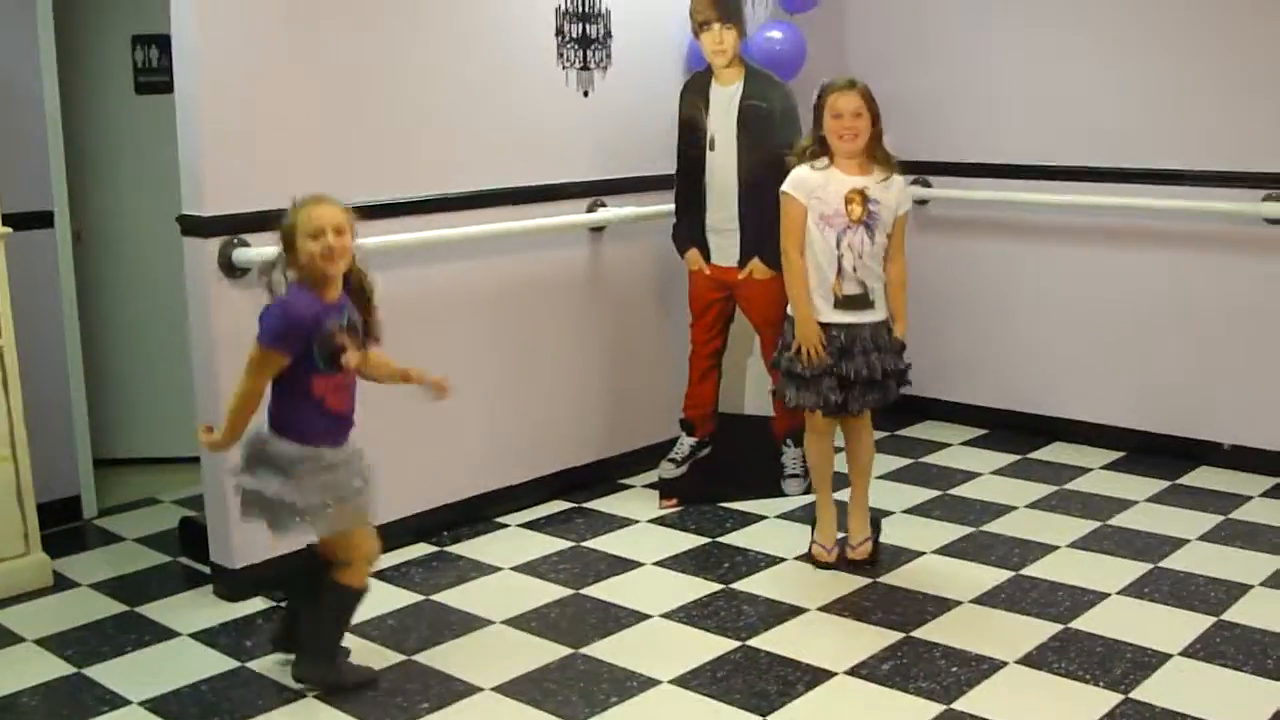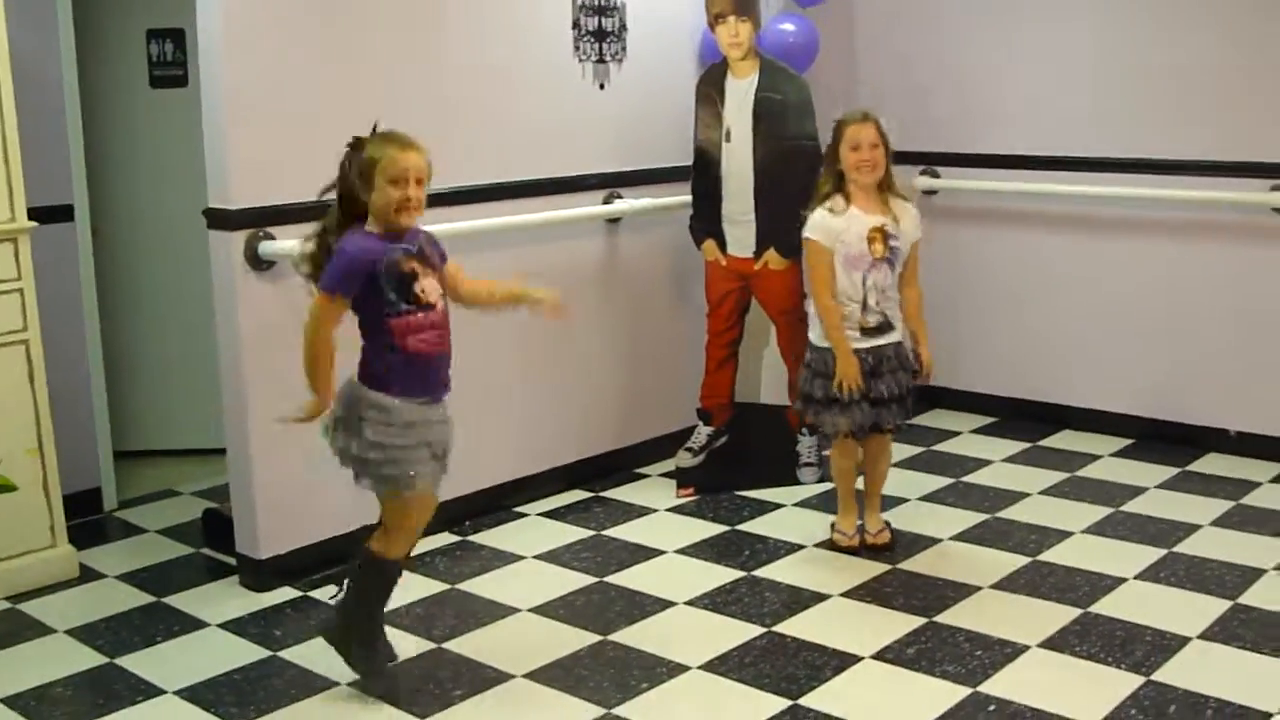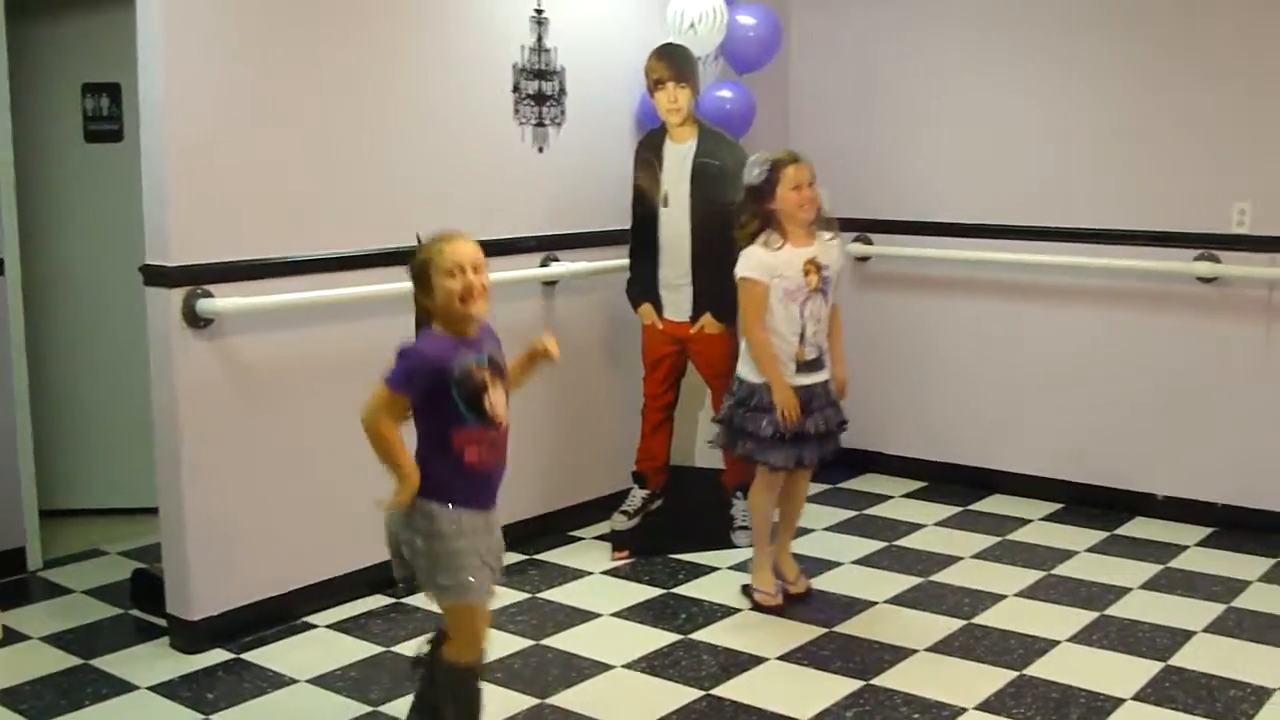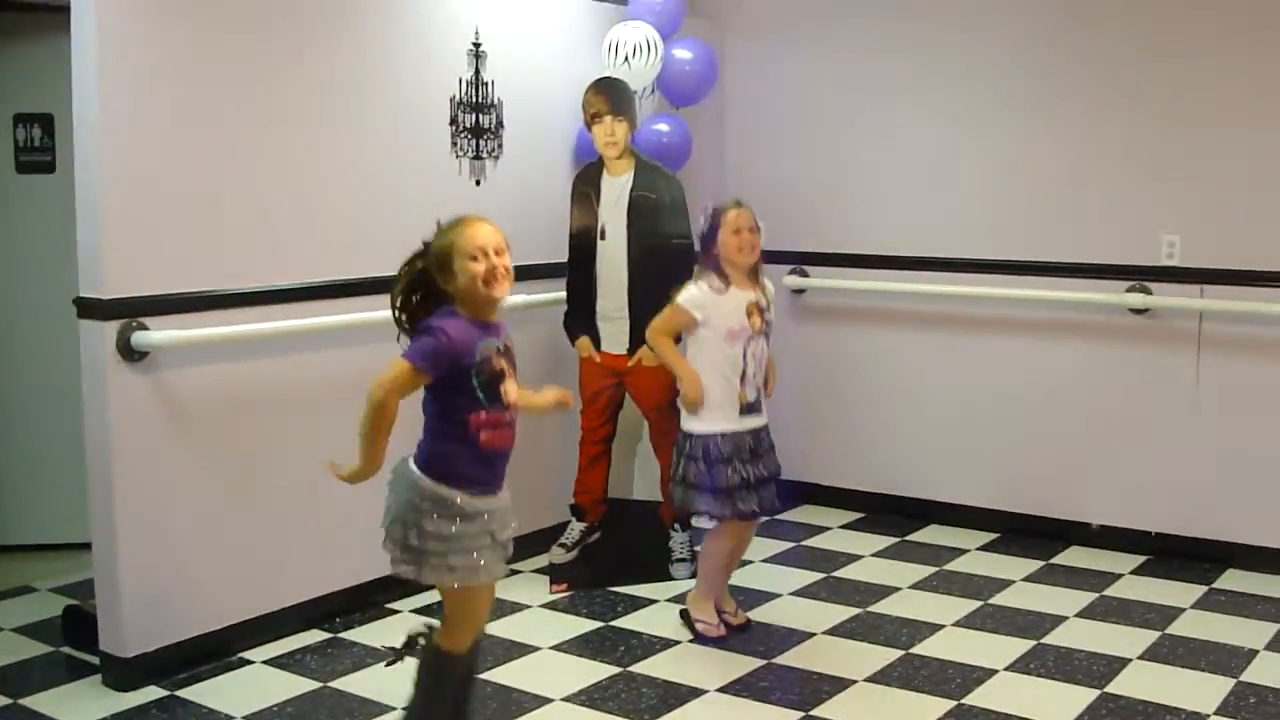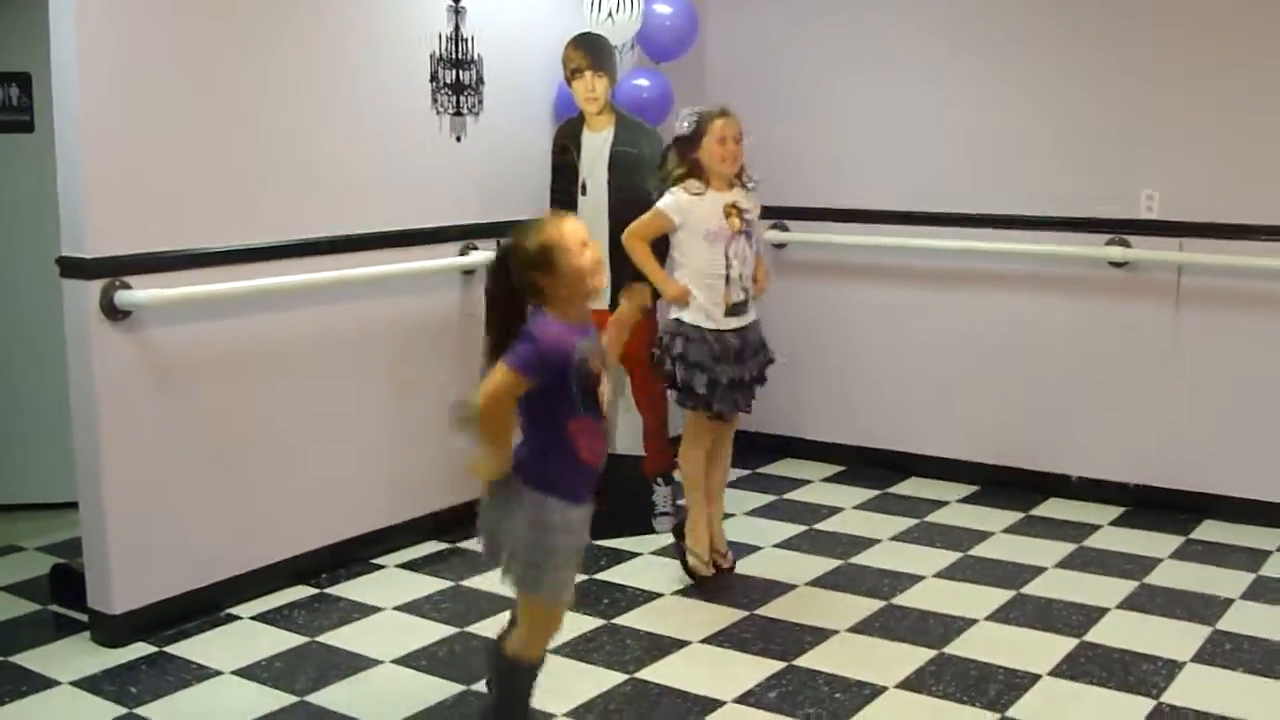
dt=0.7s
person 1, frame 1
left shoulder: (344, 301)
right shoulder: (293, 311)
right elbow: (254, 380)
left wrist: (413, 376)
right wrist: (229, 435)
left hip: (331, 447)
right hip: (300, 451)
left knee: (335, 549)
right knee: (360, 553)
left ankle: (294, 632)
right ankle: (317, 658)
person 1, frame 2
left shoulder: (423, 243)
right shoulder: (356, 252)
left elbow: (466, 291)
right elbow: (319, 324)
left wrist: (525, 294)
right wrist: (323, 393)
left hip: (426, 403)
right hip: (387, 405)
left knee: (415, 514)
right knee: (407, 521)
left ankle: (360, 620)
right ankle: (354, 627)
person 1, frame 3
left shoulder: (482, 332)
right shoulder: (427, 352)
right elbow: (376, 415)
left wrist: (531, 359)
right wrist: (406, 480)
left hip: (473, 506)
right hip: (441, 511)
left knee: (464, 626)
right knee: (469, 633)
person 1, frame 4
left shoulder: (491, 327)
right shoulder: (449, 334)
right elbow: (384, 393)
left wrist: (537, 400)
right wrist: (369, 463)
left hip: (480, 496)
right hip: (444, 497)
left knee: (476, 614)
right knee: (466, 620)
person 1, frame 5
left shoulder: (575, 326)
right shoulder: (544, 338)
right elbow: (487, 401)
left wrist: (624, 320)
right wrist: (498, 459)
left hip: (565, 495)
right hip: (539, 500)
left knee: (540, 612)
right knee: (541, 622)
person 2, frame 1
left shoulder: (772, 94)
right shoulder: (694, 92)
left elbow: (791, 179)
right elbow: (686, 171)
left wrist: (772, 253)
right wrist: (686, 241)
left hip: (757, 257)
right hip: (706, 256)
left knee: (779, 353)
right knee: (704, 350)
left ankle: (791, 443)
right ankle: (695, 435)
person 2, frame 2
left shoulder: (788, 87)
right shoulder: (709, 85)
left elbow: (807, 170)
right elbow: (701, 163)
left wrist: (788, 243)
right wrist: (703, 232)
left hip: (773, 247)
right hip: (722, 245)
left knee: (794, 342)
right knee: (720, 339)
left ankle: (805, 431)
right ankle: (712, 423)
person 2, frame 3
left shoulder: (725, 152)
right shoulder: (648, 150)
left elbow: (741, 235)
right elbow: (640, 228)
left wrist: (723, 307)
right wrist: (640, 297)
left hip: (709, 311)
right hip: (659, 309)
left knee: (729, 405)
right knee: (656, 402)
left ankle: (739, 494)
right ankle: (648, 486)
person 2, frame 4
left shoulder: (662, 186)
right shoulder: (585, 184)
left elbow: (680, 268)
right elbow: (577, 261)
right wrist: (576, 329)
left hip: (647, 343)
right hip: (596, 342)
left knee: (665, 438)
right knee: (593, 435)
left ankle: (677, 527)
right ankle: (585, 519)
person 2, frame 5
left shoulder: (642, 139)
right shoulder: (565, 138)
right elbow: (558, 213)
left wrist: (642, 286)
left hip: (628, 292)
left knee: (648, 391)
left ankle: (660, 480)
person 3, frame 1
left shoulder: (890, 187)
right shoulder: (804, 180)
left elbow: (895, 261)
right elbow: (792, 254)
left wrist: (900, 321)
right wrist: (806, 318)
left hip: (869, 324)
right hip: (818, 324)
left knee: (858, 418)
right knee: (820, 417)
left ankle: (859, 520)
right ankle: (825, 519)
person 3, frame 2
left shoulder: (905, 214)
right shoulder: (826, 218)
left elbow: (909, 285)
right elbow: (821, 292)
left wrist: (921, 341)
right wrist: (842, 352)
left hip: (887, 344)
right hip: (837, 347)
left knee: (880, 434)
right knee: (846, 435)
left ankle: (873, 512)
right ankle: (846, 514)
person 3, frame 3
left shoulder: (830, 247)
right shoulder: (758, 256)
right elbow: (752, 327)
left wrist: (838, 365)
right wrist: (779, 384)
left hip: (811, 381)
right hip: (765, 384)
left knee: (801, 471)
right knee: (771, 471)
left ankle: (783, 552)
right ankle: (764, 568)
person 3, frame 4
left shoulder: (763, 289)
right shoulder: (703, 293)
right elbow: (655, 333)
left wrist: (769, 367)
right wrist: (686, 374)
left hip: (752, 425)
right hip: (711, 427)
left knee: (749, 517)
right knee: (730, 518)
left ankle: (718, 592)
right ankle: (700, 600)
person 3, frame 5
left shoulder: (746, 198)
right shoulder: (682, 200)
right elbow: (633, 237)
left wrist: (758, 268)
right wrist: (664, 282)
left hip: (740, 328)
right hip: (695, 329)
left knee: (725, 427)
right knee: (699, 427)
left ankle: (712, 525)
right ankle: (696, 527)
